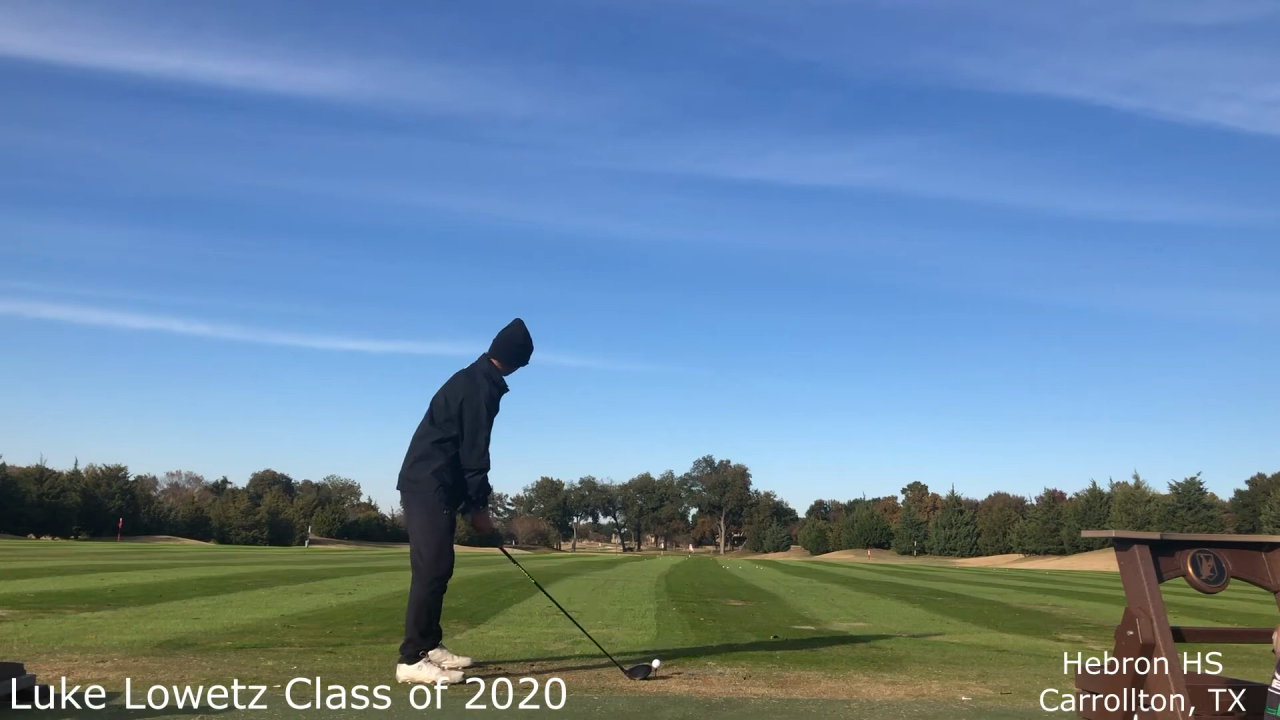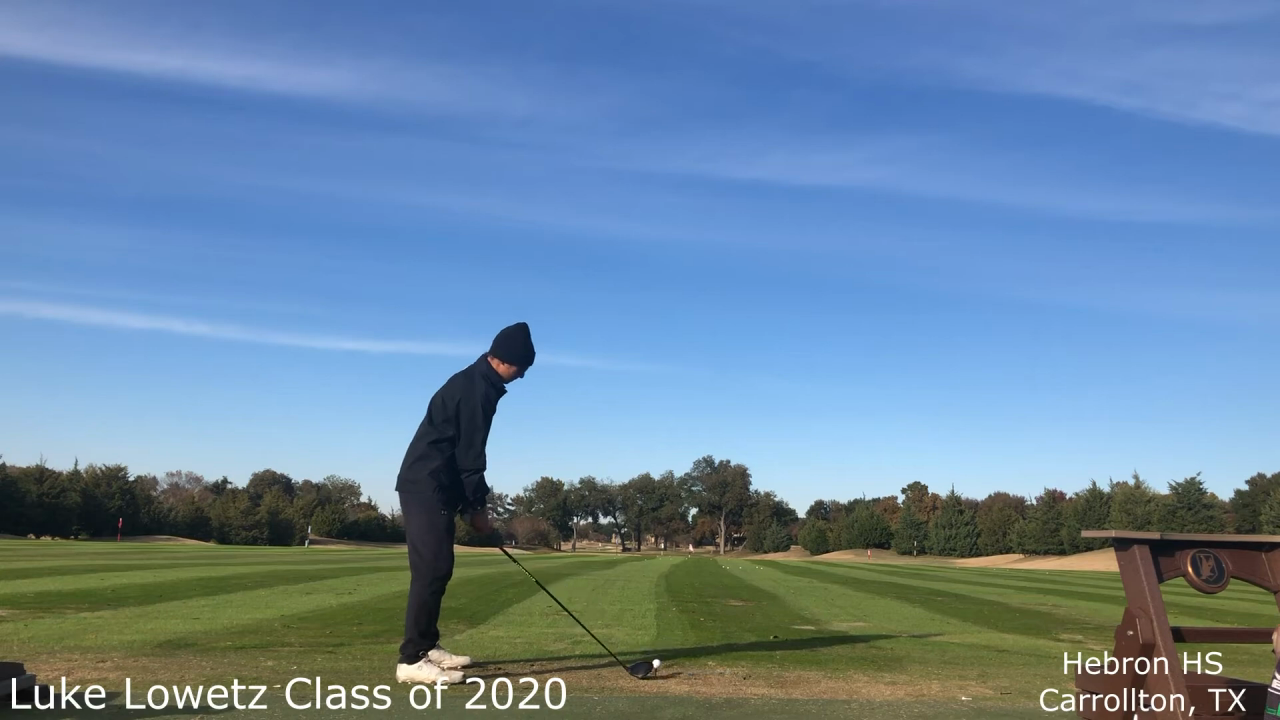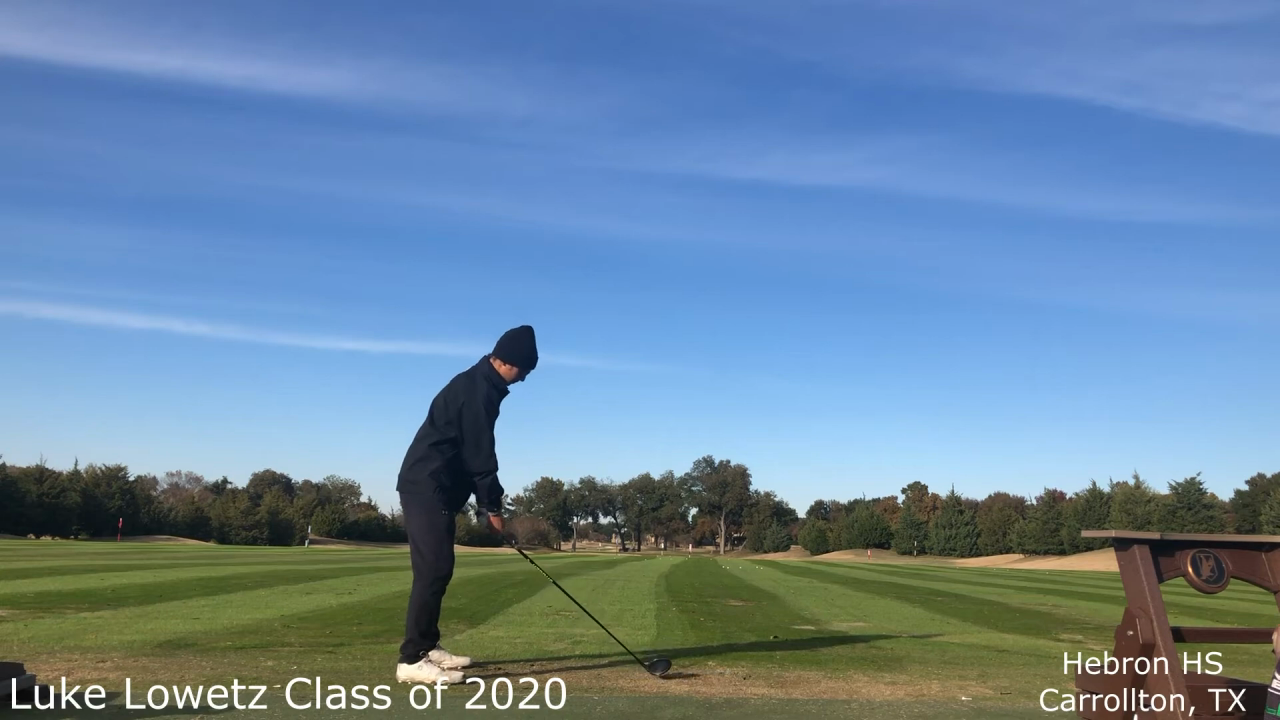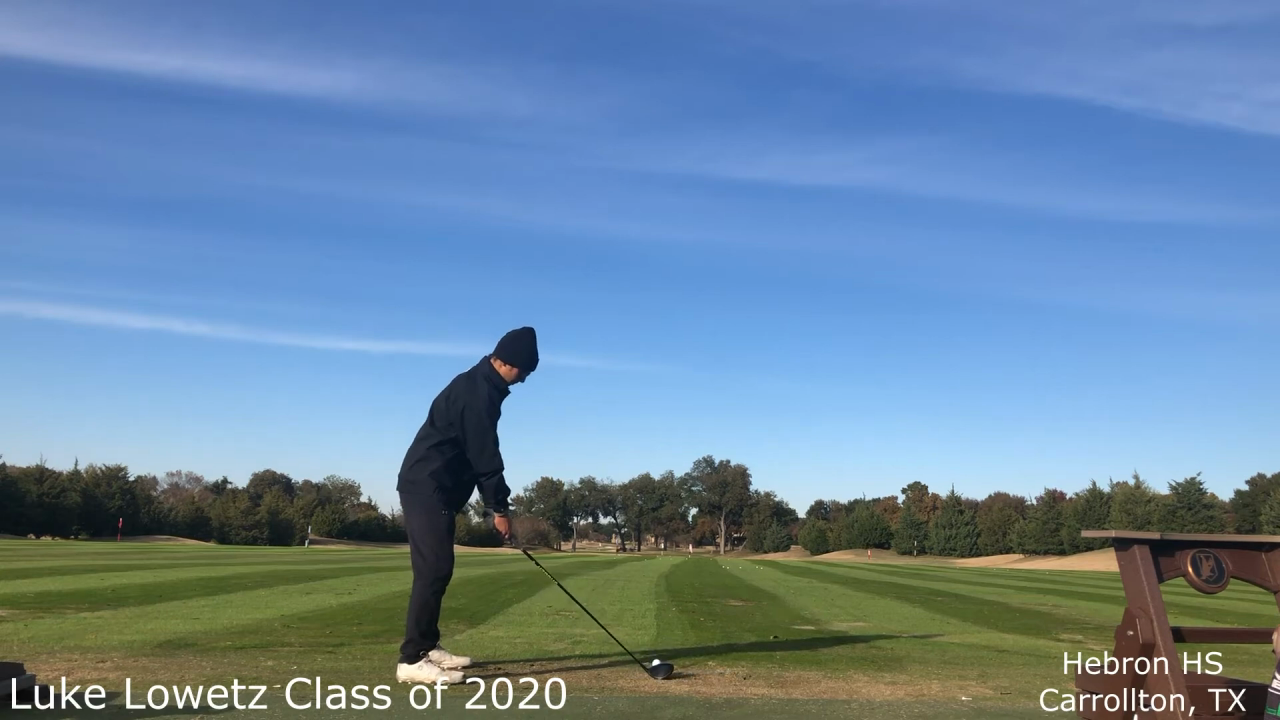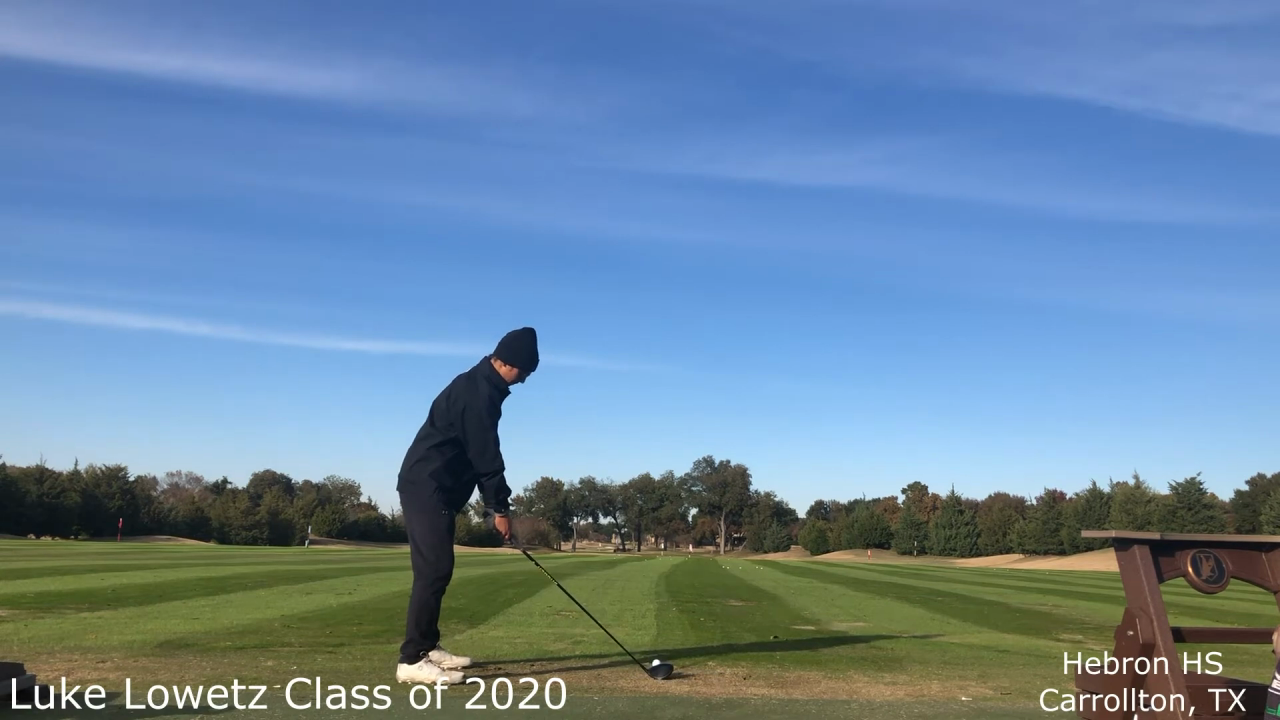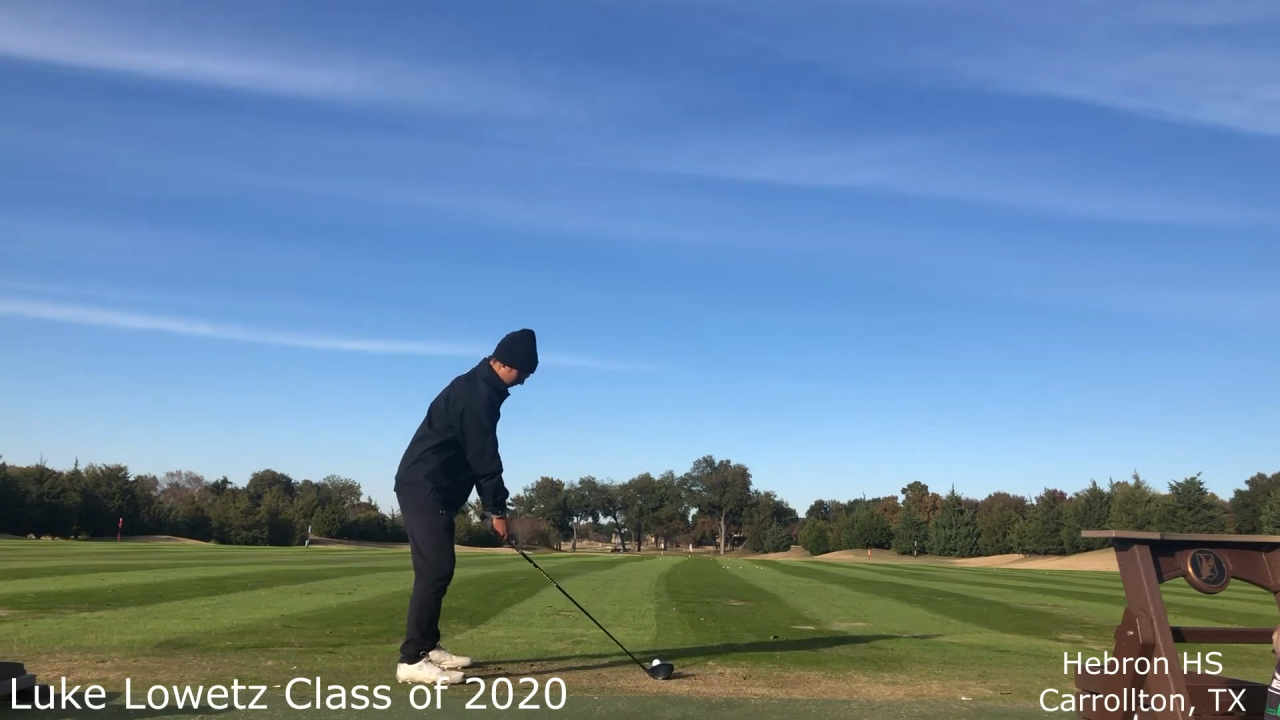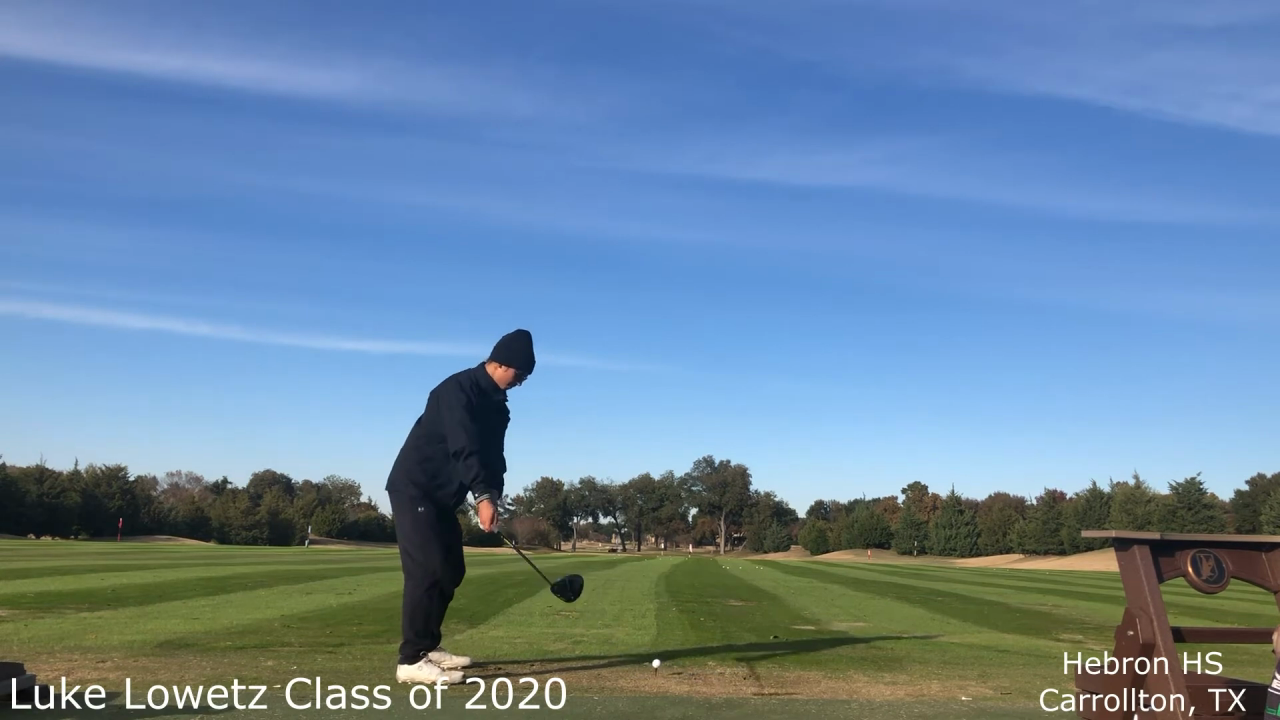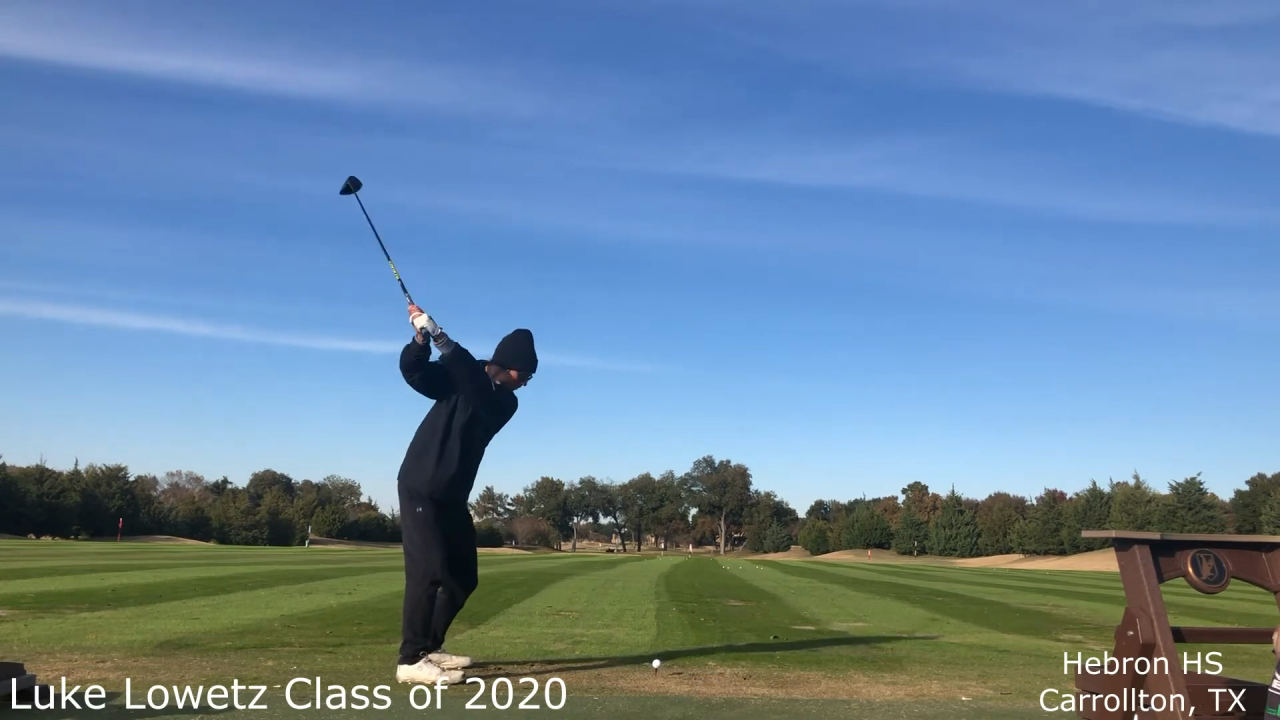
dt=0.4s
person 1, frame 1
left shoulder: (473, 381)
right shoulder: (481, 390)
right elbow: (473, 454)
left wrist: (473, 502)
right wrist: (480, 505)
left hip: (428, 485)
right hip: (431, 488)
left knee: (437, 569)
right knee: (431, 570)
left ankle: (429, 646)
right ankle: (412, 660)
person 1, frame 2
left shoulder: (474, 383)
right shoulder: (477, 390)
right elbow: (469, 455)
left wrist: (472, 503)
right wrist: (477, 506)
left hip: (430, 487)
right hip: (428, 488)
left knee: (437, 570)
right knee: (431, 570)
left ankle: (427, 647)
right ankle: (412, 659)
person 1, frame 3
left shoulder: (477, 385)
right shoulder: (478, 392)
left elbow: (471, 452)
right elbow: (479, 456)
left wrist: (486, 503)
right wrist: (492, 507)
left hip: (431, 487)
right hip: (429, 488)
left knee: (438, 569)
right knee: (434, 570)
left ankle: (428, 647)
right ankle: (412, 659)
person 1, frame 4
left shoulder: (478, 386)
right shoulder: (479, 393)
left elbow: (476, 454)
right elbow: (484, 457)
left wrist: (493, 503)
right wrist: (499, 508)
left hip: (431, 487)
right hip: (429, 488)
left knee: (437, 570)
right knee: (433, 570)
left ankle: (427, 647)
right ankle: (412, 659)
person 1, frame 5
left shoulder: (478, 386)
right shoulder: (479, 393)
left elbow: (478, 454)
right elbow: (485, 457)
left wrist: (493, 503)
right wrist: (500, 508)
left hip: (431, 487)
right hip: (428, 488)
left knee: (438, 569)
right knee: (434, 570)
left ankle: (428, 647)
right ankle: (412, 659)
person 1, frame 6
left shoulder: (478, 388)
right shoulder: (478, 395)
left elbow: (478, 457)
right elbow: (484, 459)
left wrist: (490, 506)
right wrist: (497, 510)
left hip: (431, 488)
right hip: (425, 488)
left knee: (439, 569)
right knee: (435, 569)
left ankle: (428, 646)
right ankle: (412, 659)
person 1, frame 7
left shoulder: (498, 408)
right shoulder: (459, 387)
left elbow: (494, 457)
right elbow: (465, 444)
left wrist: (491, 497)
right wrist: (482, 496)
left hip: (444, 496)
right hip: (413, 488)
left knee: (449, 572)
right knee: (425, 569)
left ankle: (428, 646)
right ankle: (411, 660)
person 1, frame 8
left shoulder: (504, 402)
right shoulder: (453, 377)
left elbow: (472, 377)
right elbow: (412, 372)
left wrist: (436, 335)
right wrist: (421, 339)
left hip: (454, 496)
right hip: (420, 488)
left knee: (463, 578)
right knee: (428, 572)
left ankle: (430, 648)
right ankle: (411, 660)
